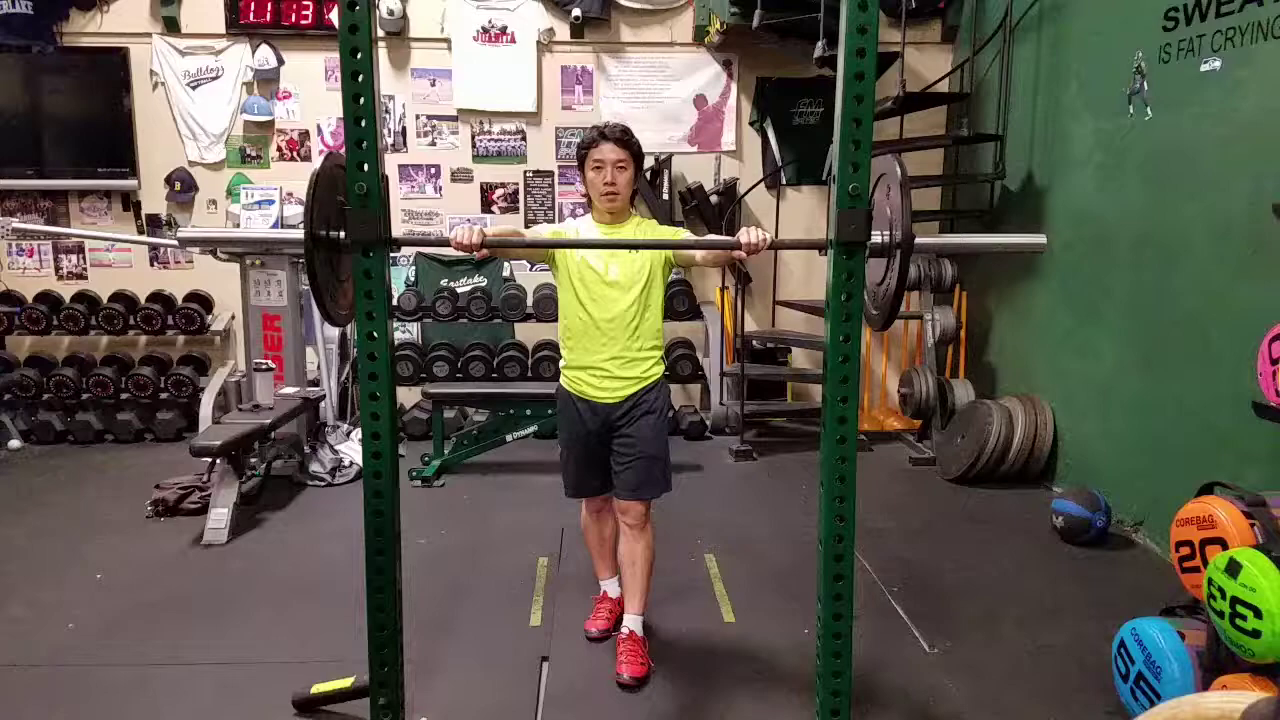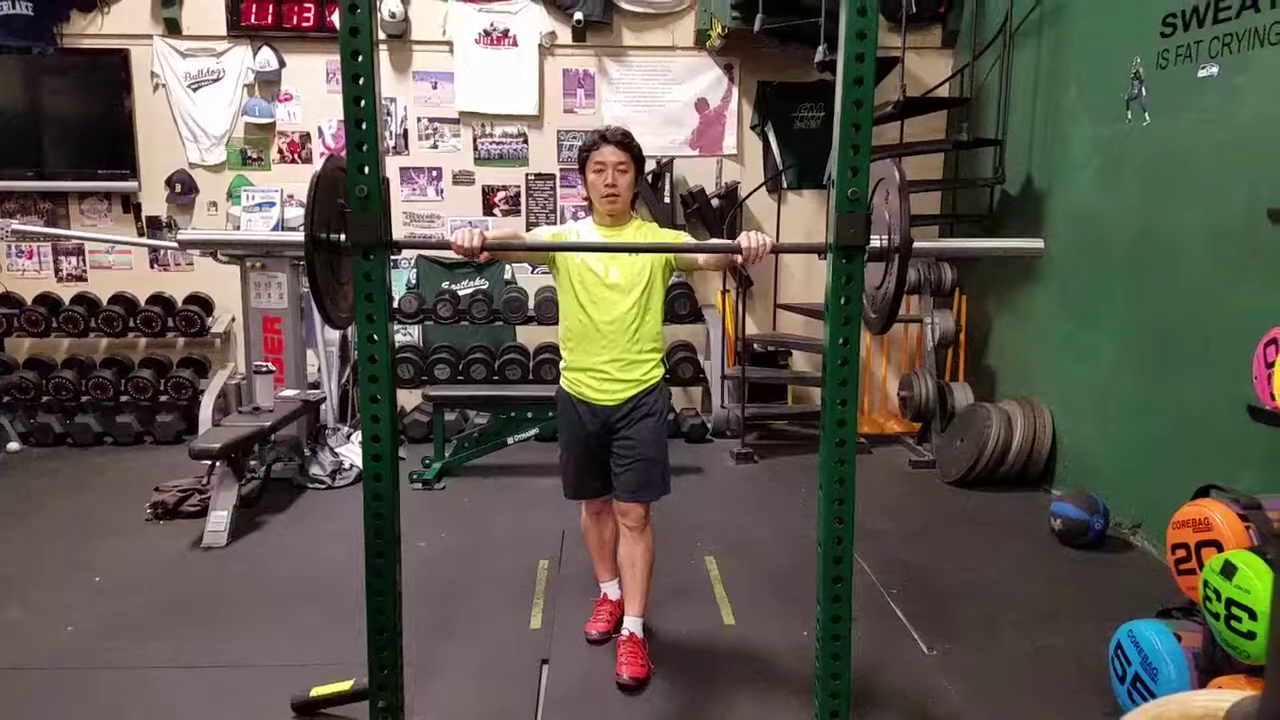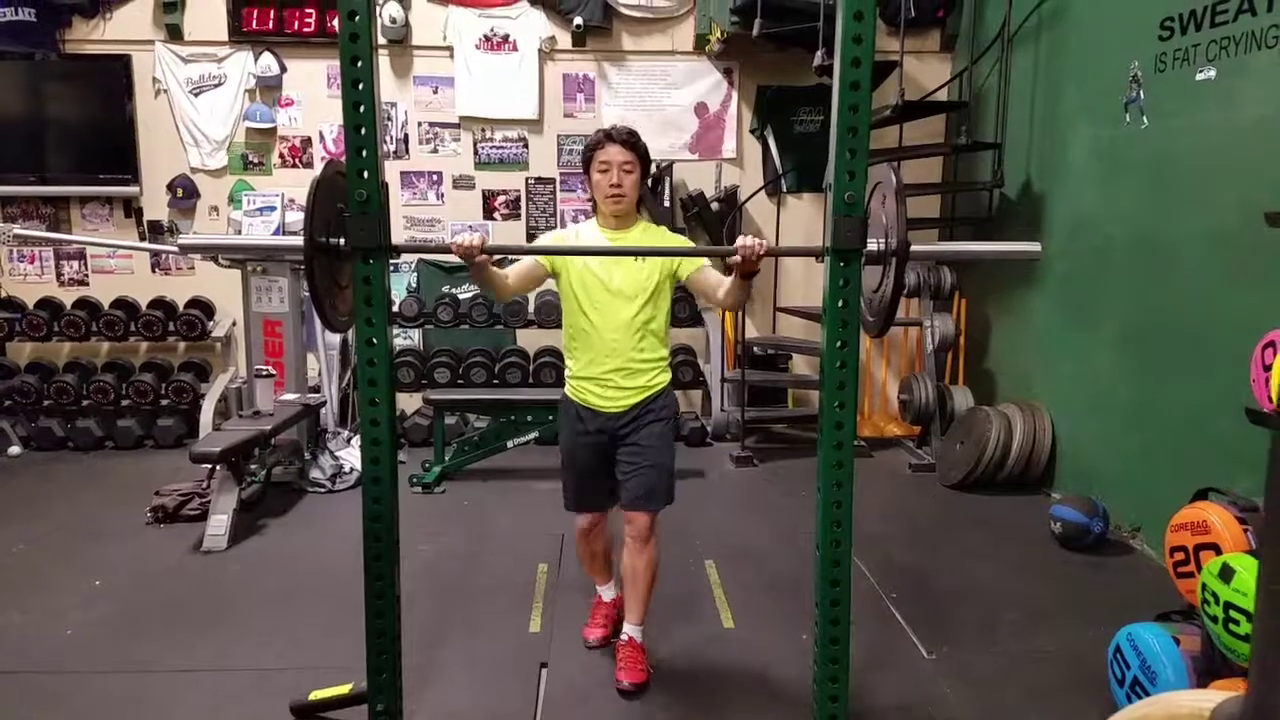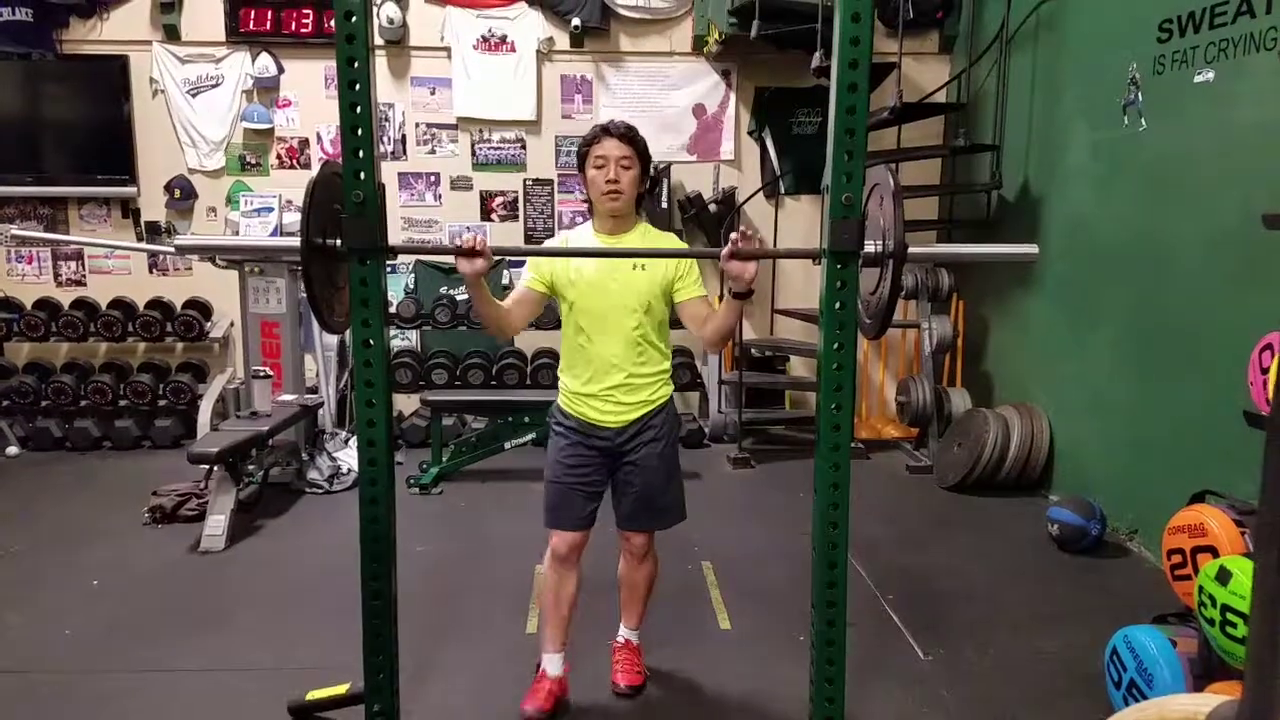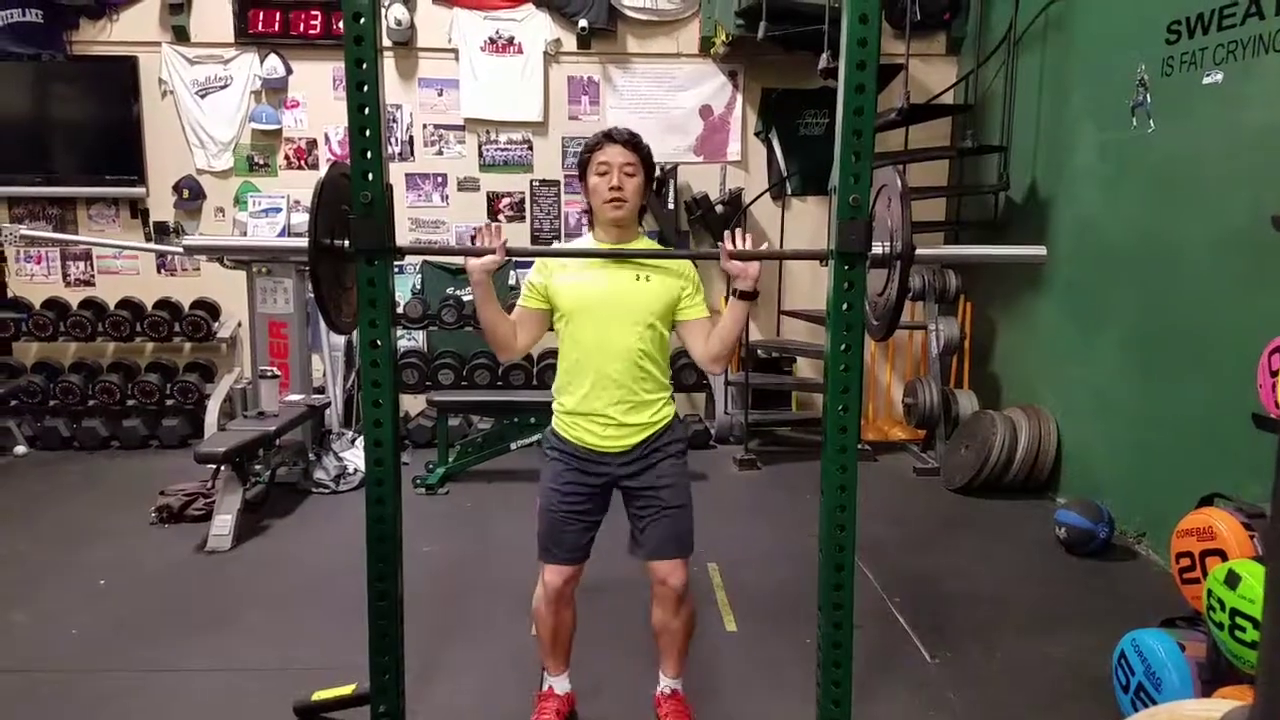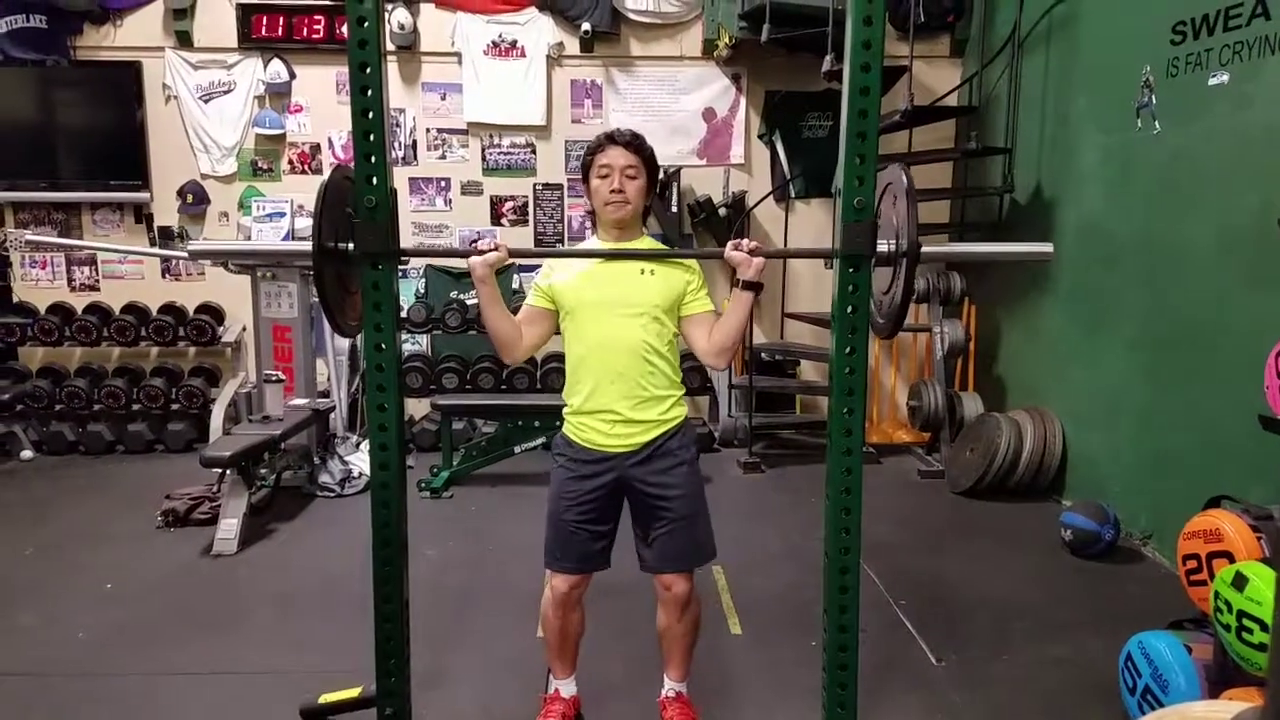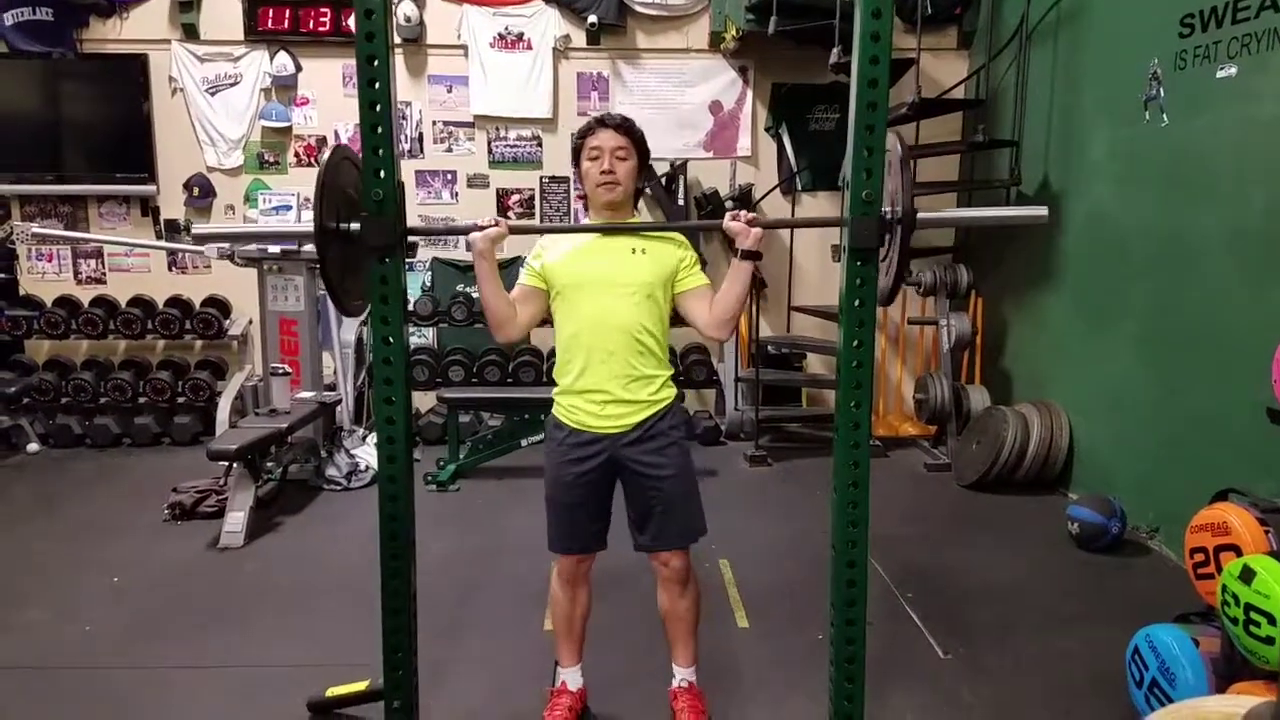
dt=0.4s
person 1, frame 1
left shoulder: (658, 236)
right shoulder: (564, 235)
left elbow: (706, 253)
right elbow: (515, 240)
left wrist: (740, 243)
right wrist: (481, 236)
left hip: (641, 394)
right hip: (580, 393)
left knee: (634, 511)
right knee: (594, 502)
left ankle: (633, 627)
right ankle: (609, 592)
person 1, frame 2
left shoulder: (659, 238)
right shoulder: (562, 236)
left elbow: (708, 257)
right elbow: (514, 245)
left wrist: (742, 250)
right wrist: (480, 242)
left hip: (641, 397)
right hip: (579, 395)
left knee: (633, 513)
right knee: (594, 504)
left ankle: (633, 630)
right ankle: (608, 595)
person 1, frame 3
left shoulder: (668, 244)
right shoulder: (564, 242)
left elbow: (724, 298)
right elbow: (505, 288)
left wrist: (743, 271)
right wrist: (477, 264)
left hip: (648, 406)
right hip: (583, 404)
left knee: (640, 524)
right knee: (587, 522)
left ankle: (633, 636)
right ankle: (608, 595)
person 1, frame 4
left shoulder: (670, 251)
right shoulder: (558, 249)
left elbow: (710, 337)
right elbow: (506, 326)
left wrist: (739, 288)
right wrist: (475, 282)
left hip: (647, 420)
right hip: (576, 419)
left knee: (638, 544)
right knee: (562, 546)
left ankle: (628, 641)
right ankle: (552, 670)
person 1, frame 5
left shoulder: (675, 268)
right shoulder: (554, 265)
left elbow: (714, 358)
right elbow: (508, 347)
left wrist: (743, 291)
right wrist: (481, 283)
left hip: (654, 444)
right hip: (574, 445)
left knee: (673, 580)
right knee: (555, 582)
person 1, frame 6
left shoulder: (679, 267)
right shoulder: (560, 266)
left elbow: (718, 354)
right elbow: (513, 349)
left wrist: (747, 283)
right wrist: (484, 281)
left hip: (664, 446)
right hip: (583, 448)
left knee: (676, 586)
right knee: (565, 585)
person 1, frame 7
left shoulder: (670, 246)
right shoulder: (551, 247)
left elbow: (718, 325)
right elbow: (507, 328)
left wrist: (745, 254)
right wrist: (484, 257)
left hip: (653, 424)
right hip: (575, 428)
left knee: (673, 562)
right knee: (571, 565)
